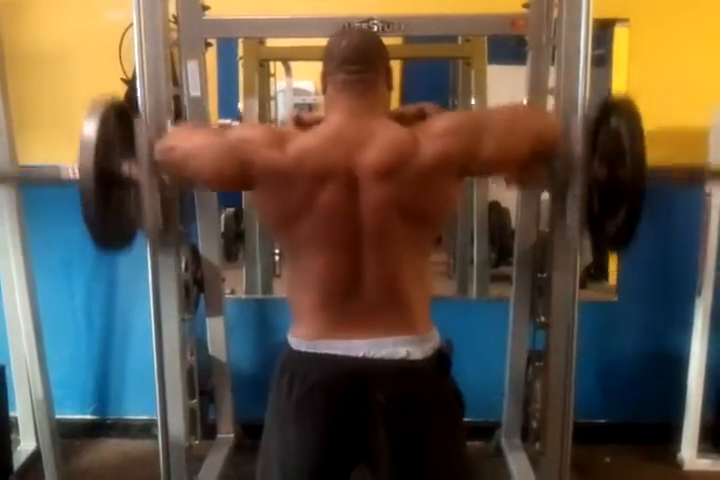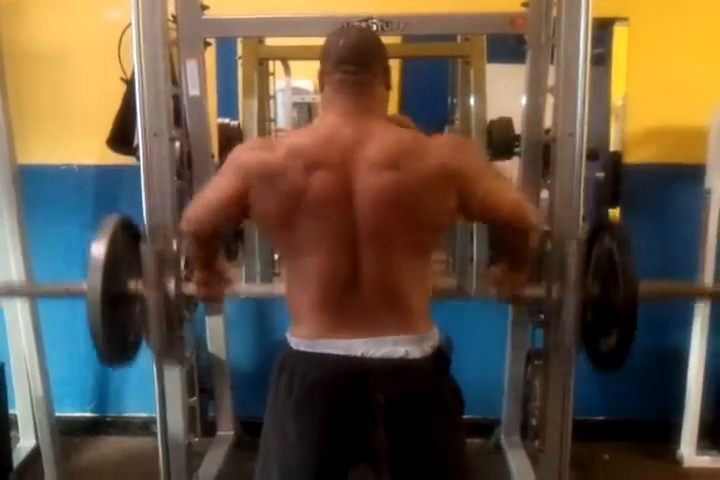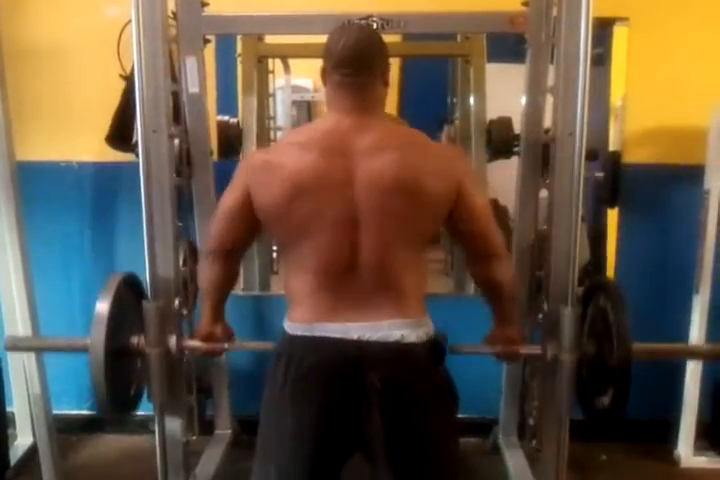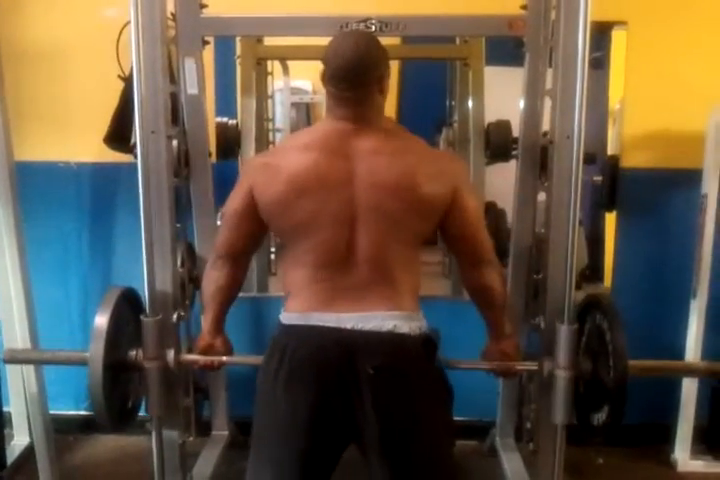
dt=0.3s
person 1, frame 1
left shoulder: (266, 152)
right shoulder: (437, 147)
left elbow: (171, 149)
right elbow: (543, 128)
left hip: (313, 368)
right hip: (409, 367)
person 1, frame 2
left shoulder: (263, 162)
right shoulder: (441, 160)
left elbow: (195, 227)
right elbow: (522, 220)
left wrist: (206, 269)
right wrist: (515, 268)
left hip: (312, 368)
right hip: (407, 368)
person 1, frame 3
left shoulder: (266, 163)
right shoulder: (440, 162)
left elbow: (218, 253)
right elbow: (490, 258)
left wrist: (211, 318)
right wrist: (506, 323)
left hip: (309, 355)
right hip: (403, 356)
person 1, frame 4
left shoulder: (269, 165)
right shoulder: (437, 167)
left elbow: (227, 258)
right elbow: (480, 264)
left wrist: (211, 329)
right wrist: (500, 334)
left hip: (303, 346)
right hip: (397, 349)
